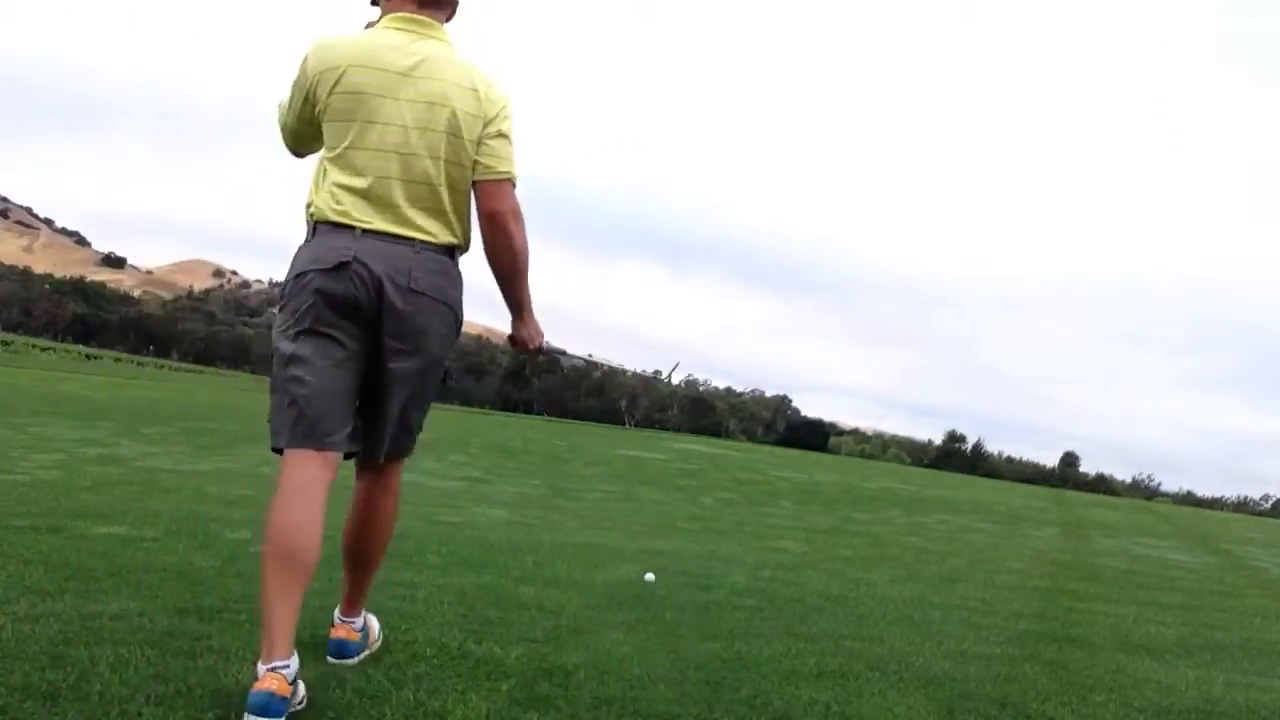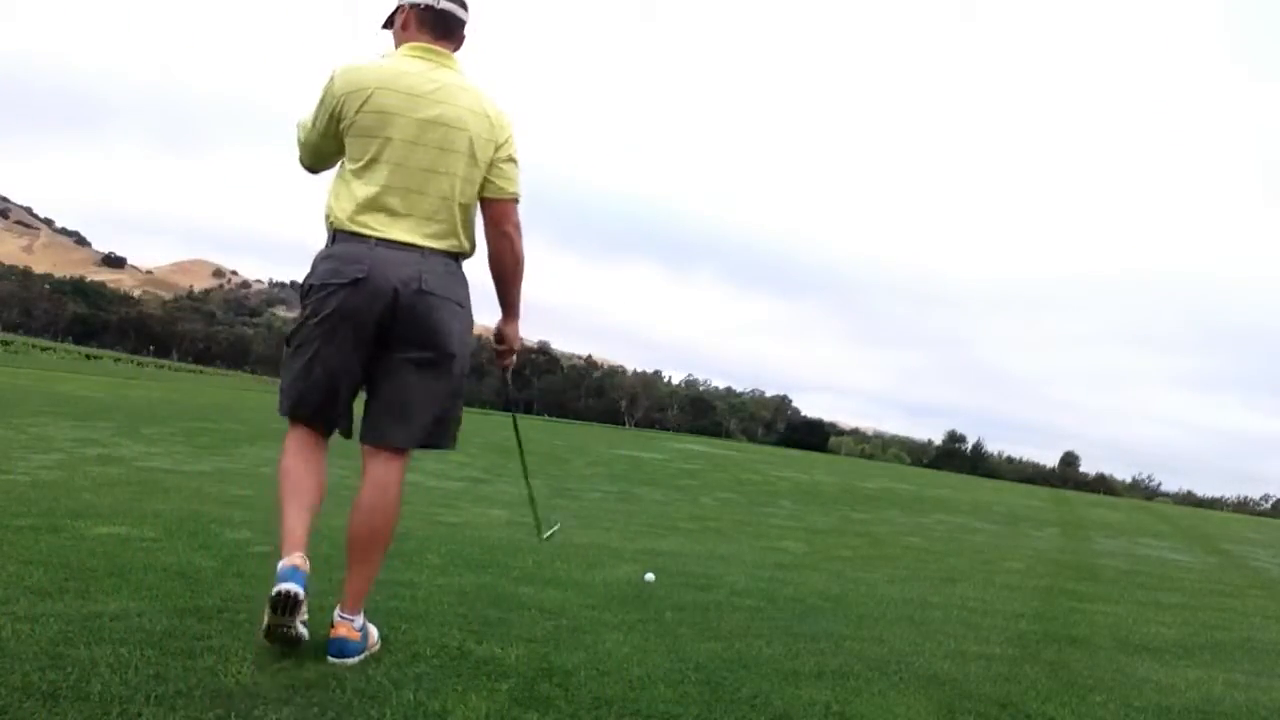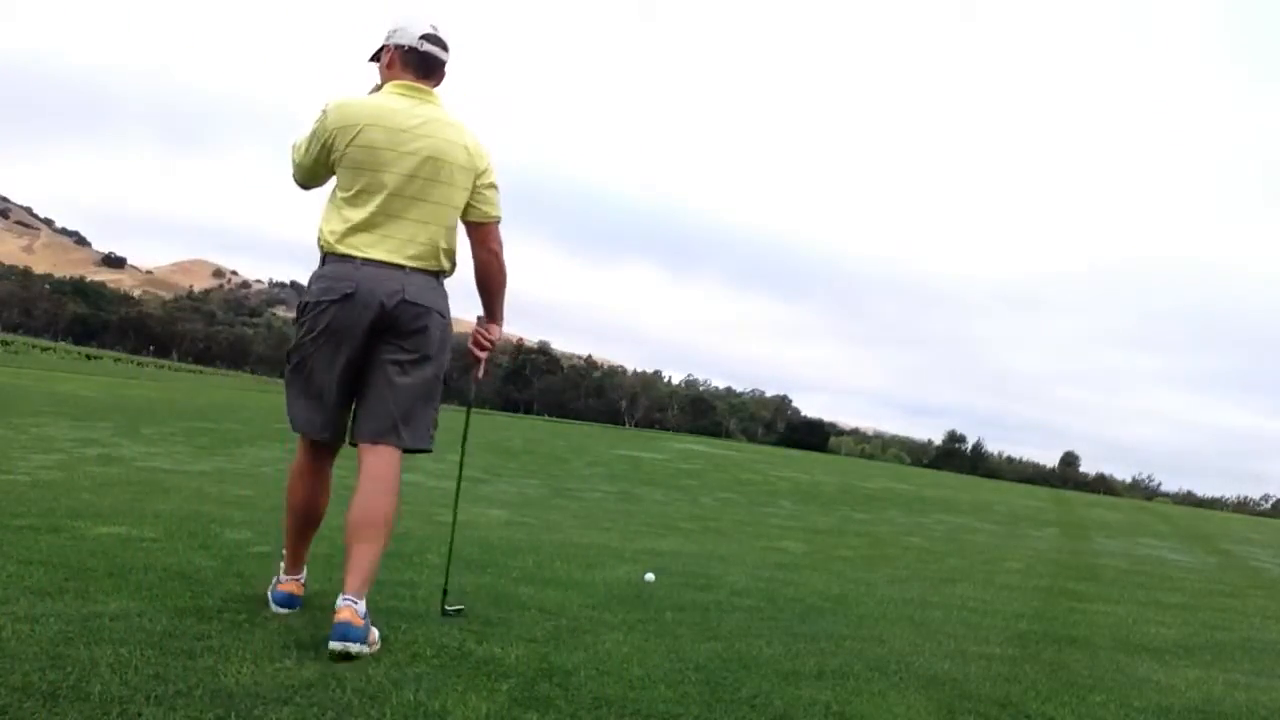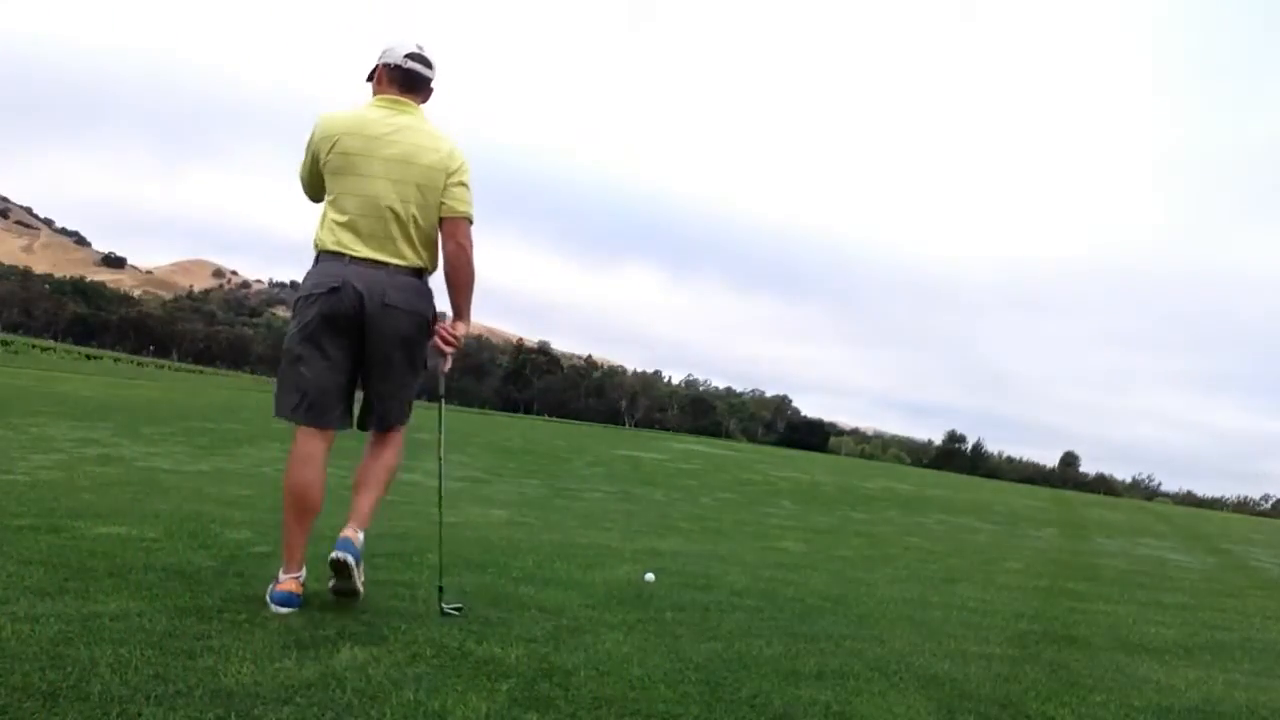
dt=0.3s
person 1, frame 1
right shoulder: (479, 89)
left elbow: (298, 141)
right elbow: (500, 217)
right wrist: (523, 314)
left hip: (333, 262)
right hip: (423, 280)
left knee: (308, 463)
right knee: (382, 465)
right ankle: (350, 621)
person 1, frame 2
left shoulder: (355, 79)
right shoulder: (487, 115)
left elbow: (311, 156)
right elbow: (504, 230)
right wrist: (510, 317)
left hip: (351, 266)
right hip: (435, 284)
left knee: (306, 427)
right knee: (386, 456)
left ankle: (293, 565)
right ankle: (349, 621)
person 1, frame 3
left shoulder: (346, 113)
right shoulder: (467, 144)
left elbow: (304, 174)
right elbow: (488, 246)
right wrist: (493, 319)
left hip: (342, 283)
right hip: (419, 300)
left knee: (316, 442)
right knee: (382, 455)
left ankle: (291, 577)
right ankle: (351, 607)
person 1, frame 4
left shoulder: (333, 127)
right shoulder: (445, 151)
right elbow: (457, 243)
right wrist: (460, 316)
left hip: (333, 279)
right hip: (403, 294)
left knee: (313, 431)
right knee: (388, 428)
left ankle: (290, 576)
right ankle: (352, 538)
